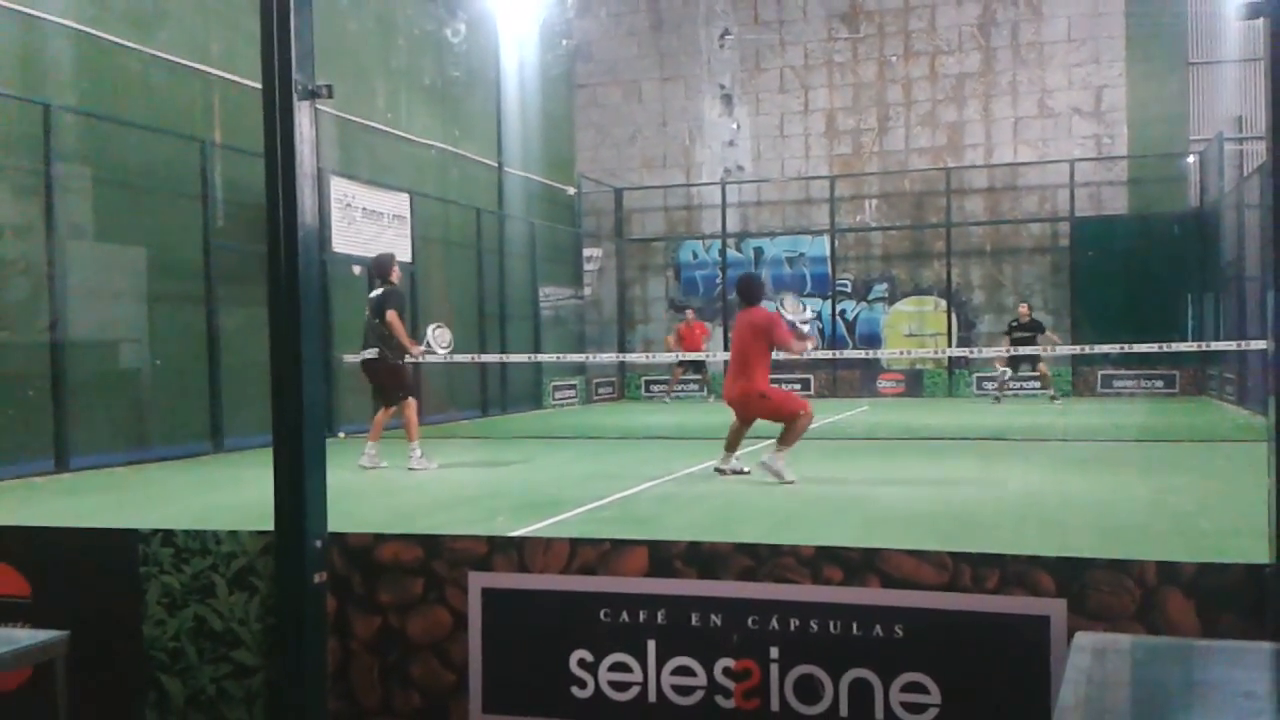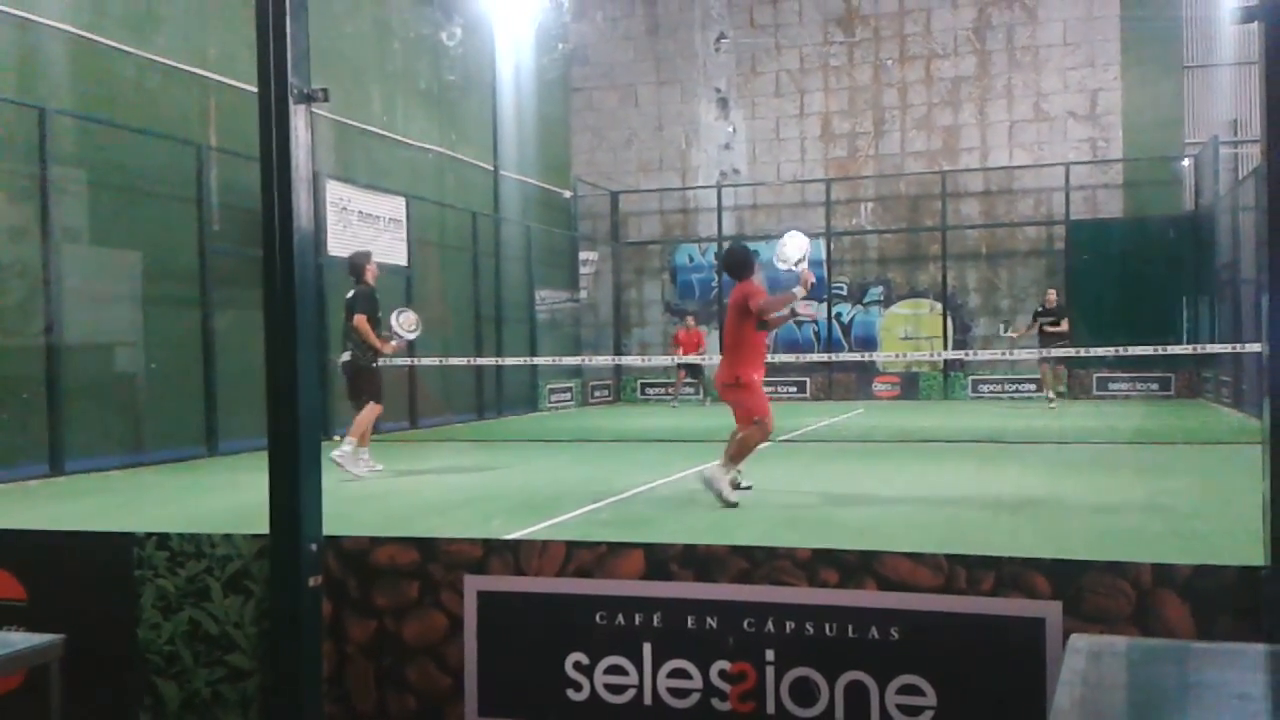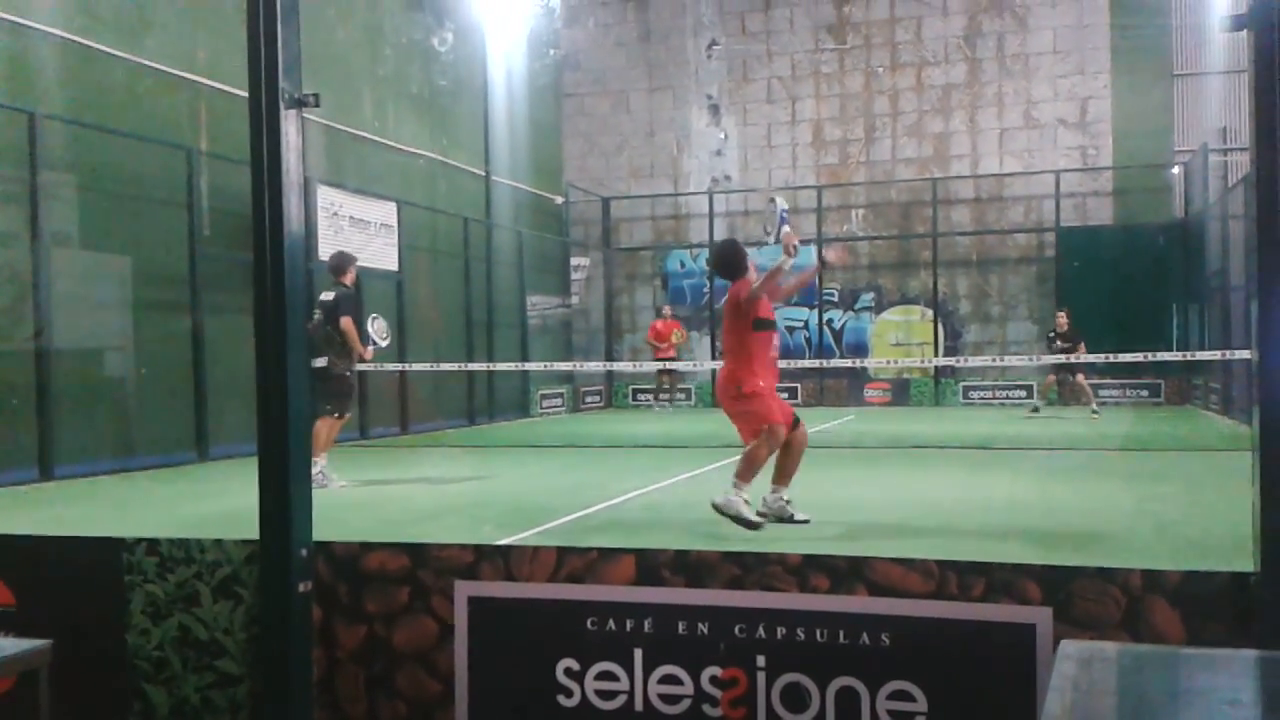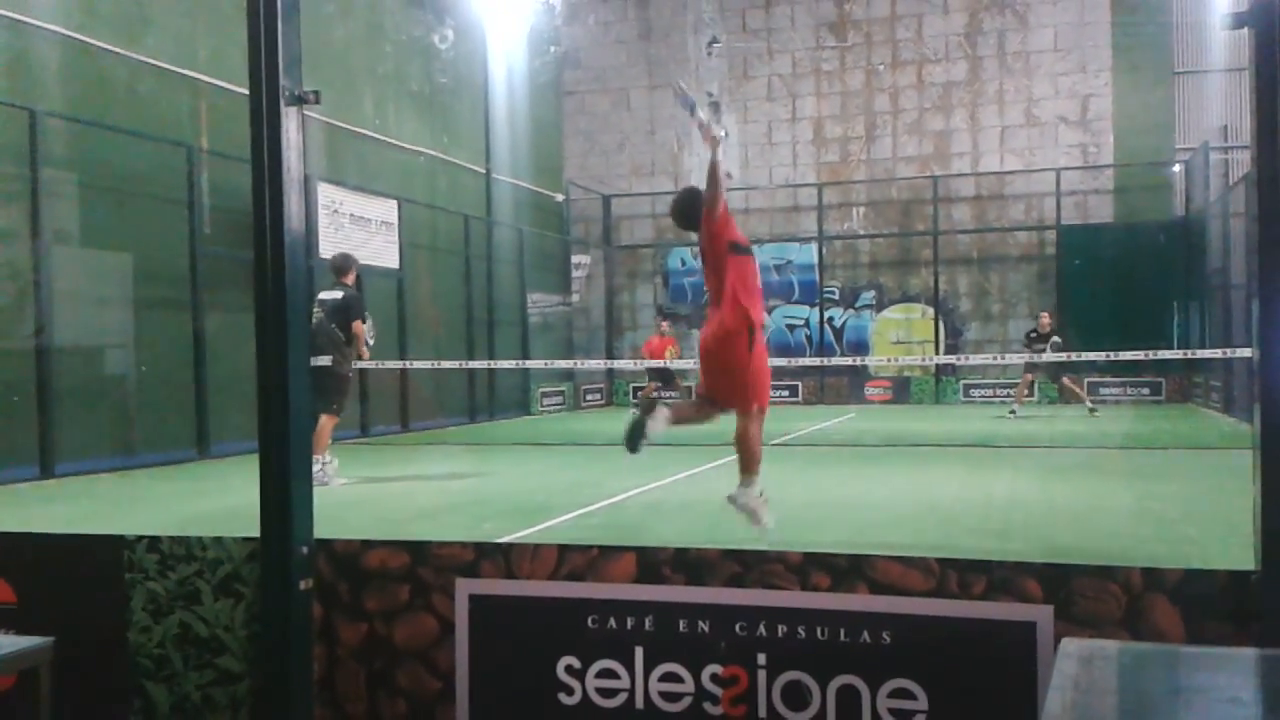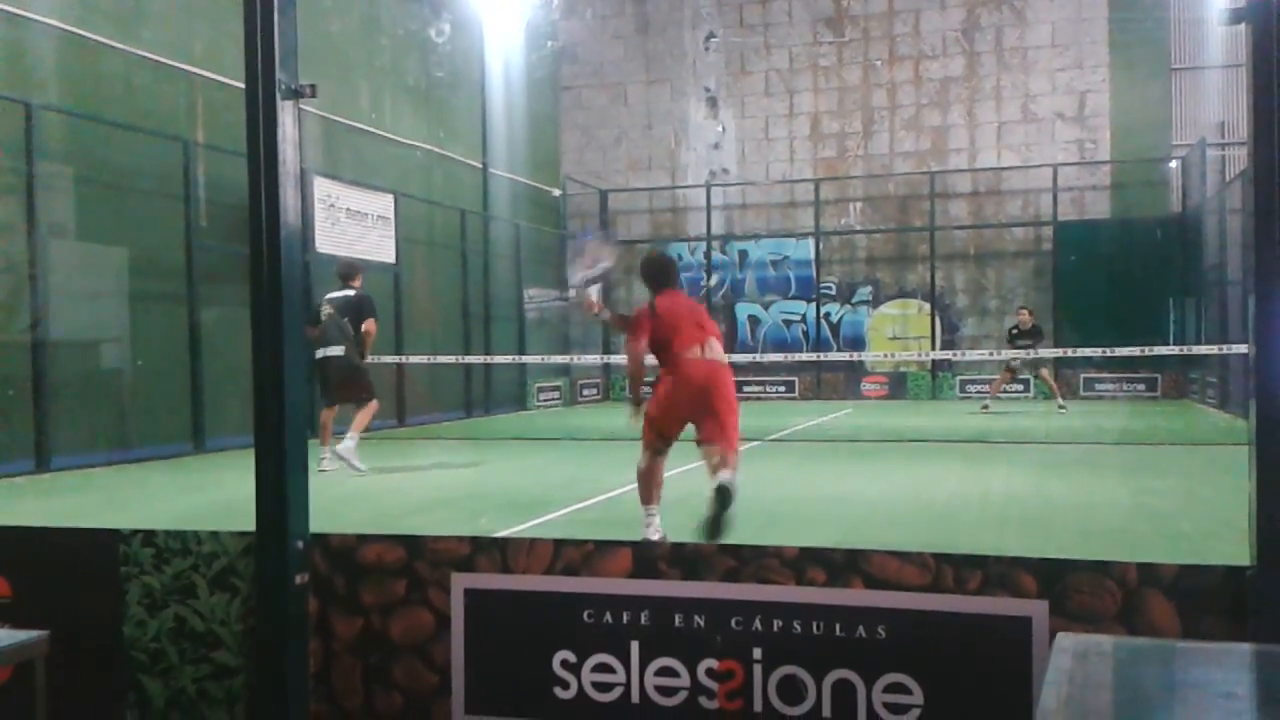
dt=0.4s
person 1, frame 1
left shoulder: (742, 319)
right shoulder: (769, 317)
right elbow: (788, 346)
left wrist: (796, 333)
right wrist: (808, 344)
left hip: (733, 390)
right hip: (754, 390)
left knee: (745, 419)
right knee: (804, 413)
left ankle: (727, 461)
right ankle: (774, 459)
person 1, frame 2
left shoulder: (743, 293)
right shoulder: (750, 290)
left elbow: (763, 323)
right elbow: (768, 307)
left wrist: (792, 312)
right wrist: (801, 288)
left hip: (742, 374)
right hip: (740, 375)
left knee: (755, 424)
right knee: (763, 427)
left ankle: (727, 467)
right ankle: (718, 475)
person 1, frame 3
left shoulder: (752, 292)
right shoulder: (741, 292)
left elbow: (785, 288)
right elbow: (758, 292)
left wrist: (818, 267)
right wrist: (787, 258)
left hip: (757, 384)
right hip: (743, 386)
left knee: (798, 435)
right knee: (772, 433)
left ankle: (776, 501)
right ankle: (733, 497)
person 1, frame 4
left shoulder: (713, 240)
right shoulder: (714, 224)
right elbow: (715, 192)
right wrist: (713, 151)
left hip: (719, 331)
right hip: (739, 329)
left knee: (710, 405)
right knee: (751, 415)
left ankle: (657, 414)
right ankle: (748, 493)
person 1, frame 5
left shoulder: (652, 308)
right shoulder: (692, 305)
left elbow: (636, 355)
left wrist: (635, 396)
right wrist: (607, 314)
left hip: (683, 377)
right hip: (719, 377)
left knee: (653, 452)
right knee: (720, 449)
left ankle: (651, 524)
right ankle: (723, 483)
person 2, frame 1
left shoulder: (376, 294)
right shoulder: (394, 292)
right elbow: (391, 318)
left wrist: (407, 347)
right wrist: (409, 346)
left hip: (372, 356)
right hip: (385, 357)
left knee: (388, 405)
right knee: (408, 403)
left ankle: (369, 454)
right ankle: (415, 455)
person 2, frame 2
left shoulder: (355, 293)
right shoulder: (366, 292)
right elbow: (360, 322)
left wrist: (382, 340)
right wrist: (381, 346)
left hip: (352, 357)
right hip: (362, 358)
left knee: (366, 406)
right knee: (374, 404)
left ankle: (363, 458)
right ankle: (345, 450)
person 2, frame 3
left shoulder: (325, 296)
right shoulder: (346, 295)
right elbow: (346, 325)
right wrist: (362, 351)
left hip: (321, 361)
right hip: (336, 364)
left knee: (340, 415)
right knee: (328, 416)
left ankle: (321, 463)
right ankle: (315, 472)
person 2, frame 4
left shoulder: (321, 296)
right shoulder: (352, 297)
left elbow: (315, 328)
right elbow: (357, 328)
right wrist: (362, 350)
left hip: (316, 360)
right hip: (336, 362)
left knee: (326, 412)
right knee: (330, 414)
left ankle: (325, 460)
right ankle: (316, 468)
person 2, frame 5
left shoulder: (326, 299)
right shoulder: (362, 297)
left elbow: (310, 330)
right elbow: (370, 329)
right wrist: (365, 351)
left hip: (323, 357)
right hip: (345, 356)
left knee: (329, 406)
right knee: (370, 403)
left ankle: (325, 457)
right ankle: (348, 444)
